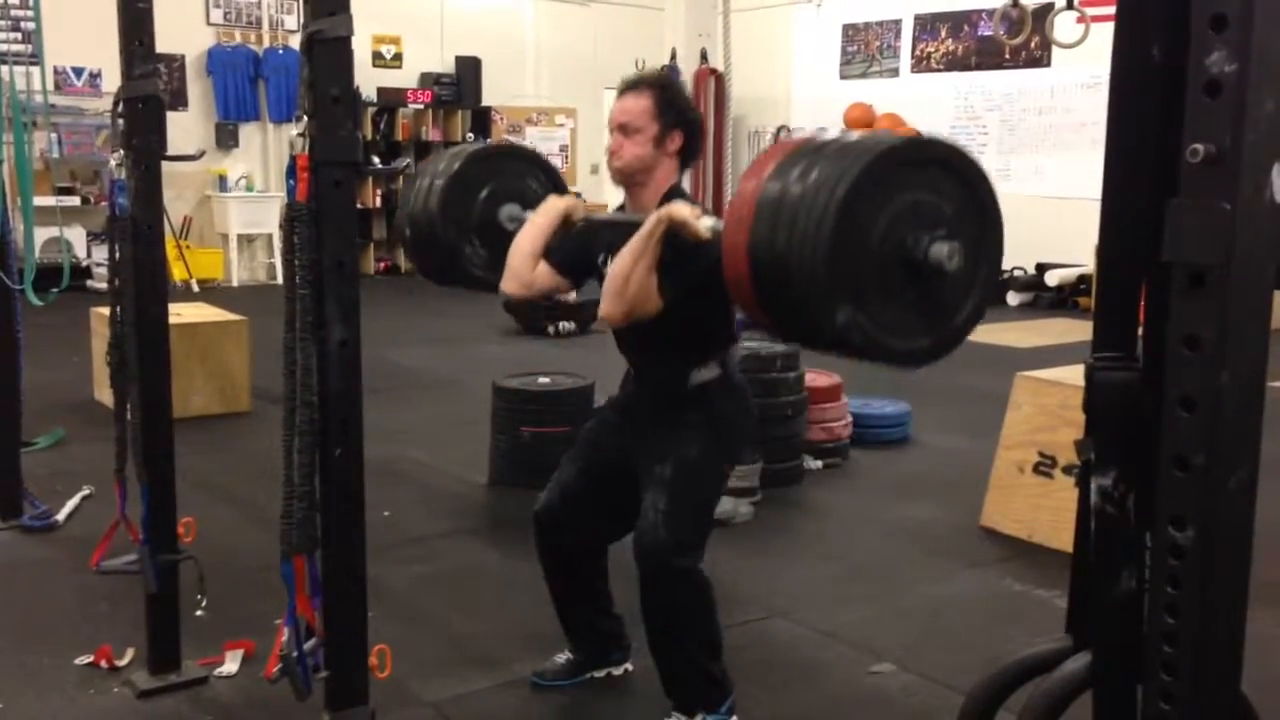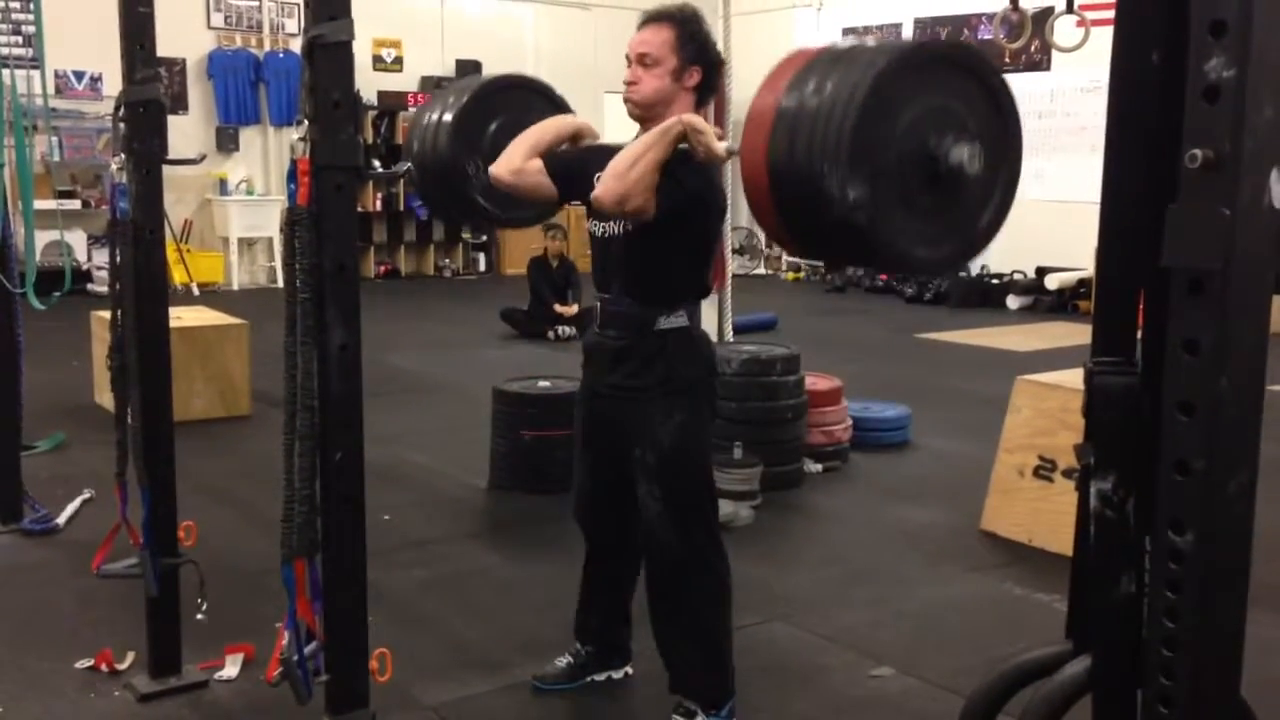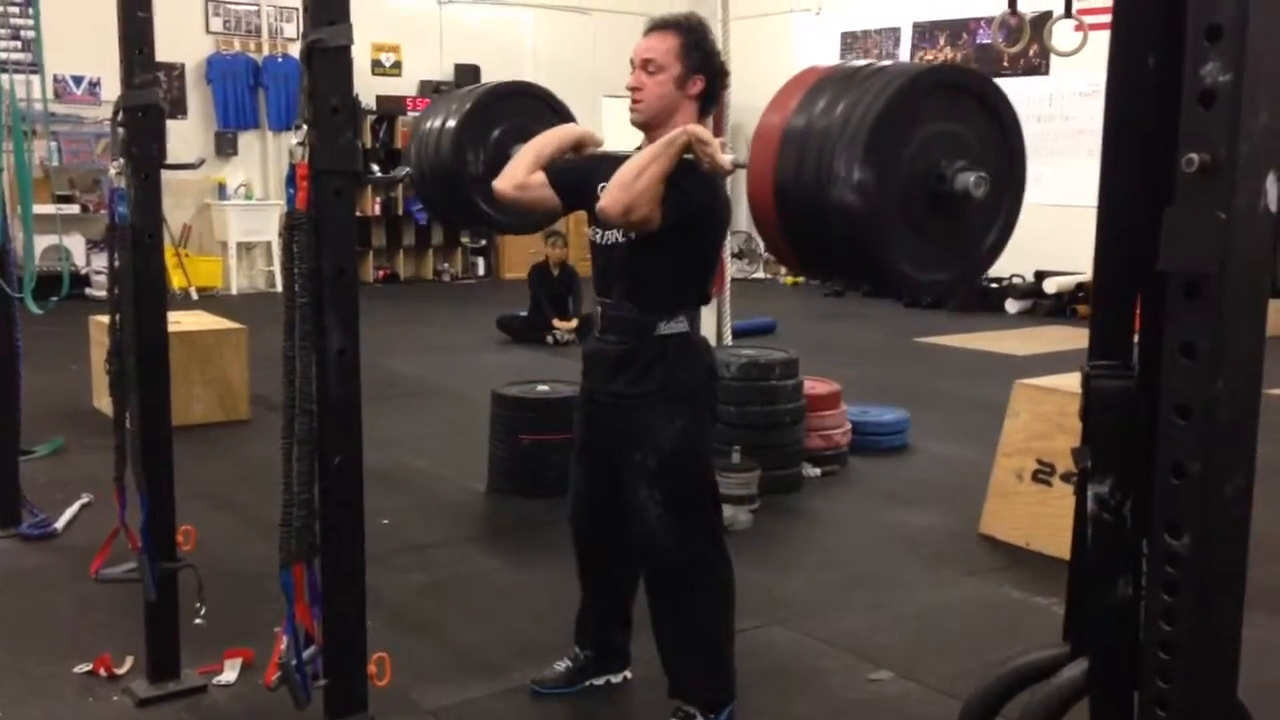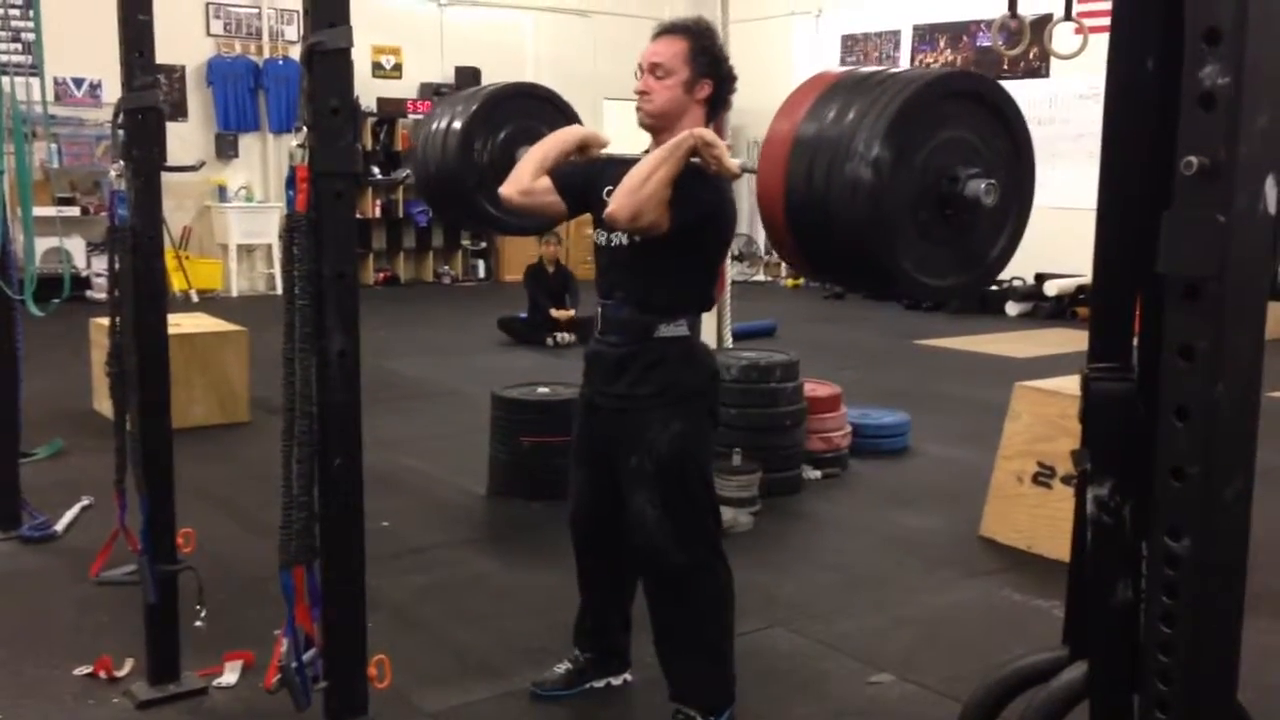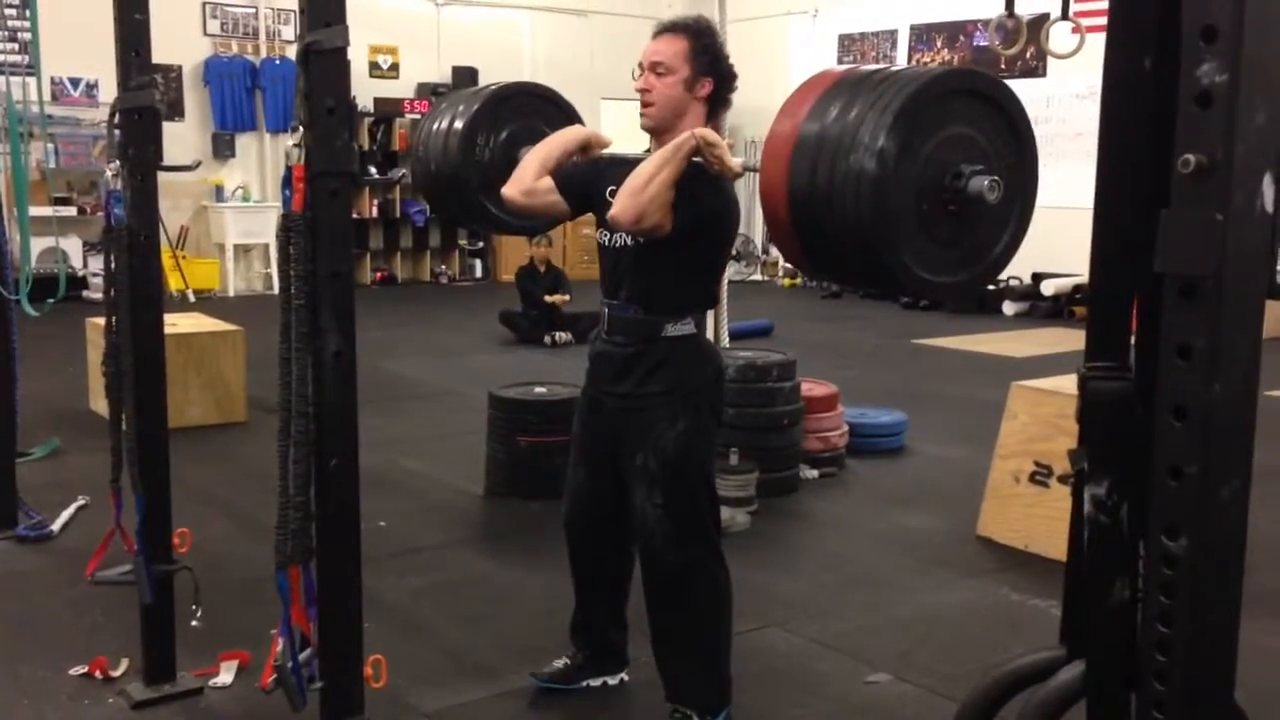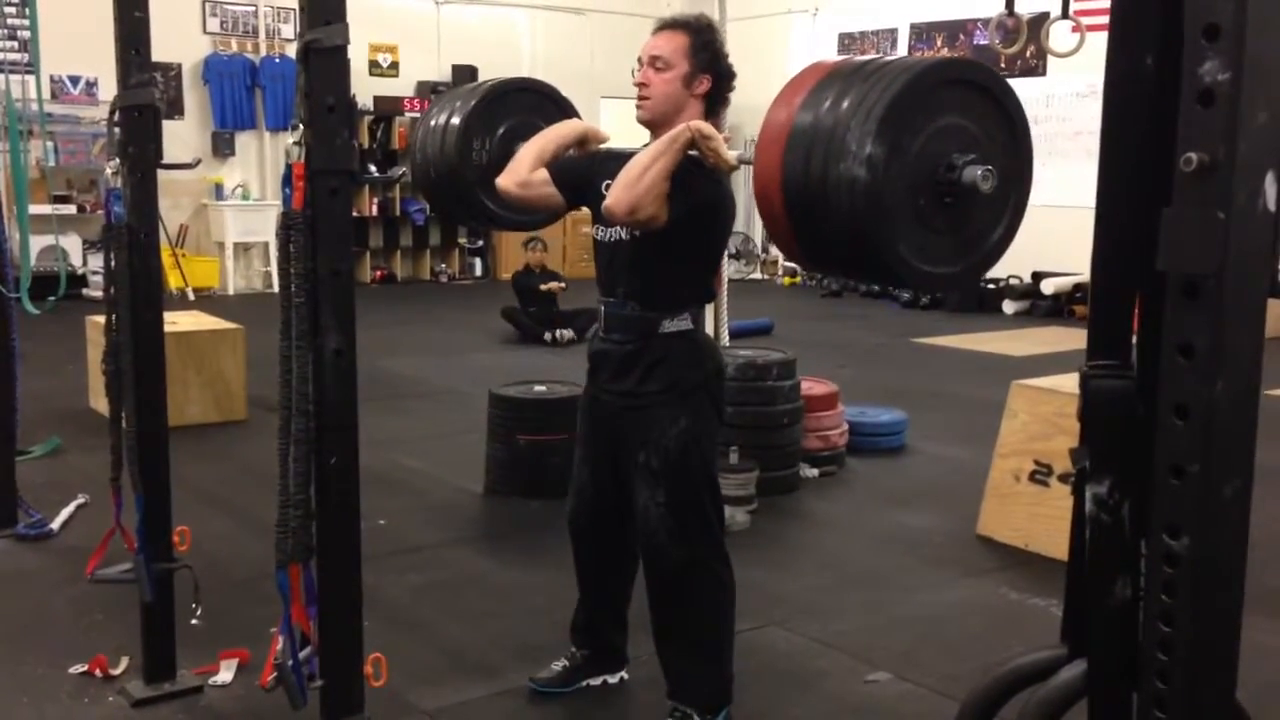
dt=0.4s
person 1, frame 1
left shoulder: (687, 235)
right shoulder: (604, 230)
left elbow: (617, 308)
right elbow: (518, 283)
left wrist: (658, 225)
right wrist: (553, 210)
left hip: (699, 410)
right hip: (638, 400)
left knee: (664, 545)
right knee: (558, 518)
right ankle: (598, 647)
person 1, frame 2
left shoulder: (689, 168)
right shoulder: (610, 154)
left elbow: (612, 196)
right elbow: (506, 172)
left wrist: (671, 131)
right wrist: (564, 125)
left hip: (667, 367)
right hip: (608, 359)
left knee: (678, 537)
right knee: (604, 520)
right ankle: (603, 650)
person 1, frame 3
left shoulder: (693, 180)
right shoulder: (612, 164)
left elbow: (617, 207)
right elbow: (510, 186)
left wrist: (679, 141)
right wrist: (567, 135)
left hip: (667, 376)
right hip: (607, 367)
left knee: (679, 541)
right knee: (597, 524)
right ankle: (601, 653)
person 1, frame 4
left shoulder: (702, 184)
right shoulder: (615, 168)
left elbow: (627, 212)
right elbow: (518, 191)
left wrist: (684, 143)
right wrist: (571, 135)
left hip: (667, 380)
right hip: (607, 369)
left knee: (677, 546)
right knee: (596, 527)
right ankle: (601, 656)
person 1, frame 5
left shoulder: (705, 184)
right shoulder: (615, 169)
left elbow: (629, 214)
right elbow: (520, 192)
left wrist: (687, 144)
right wrist: (575, 136)
left hip: (672, 377)
right hip: (611, 365)
left knee: (676, 544)
right knee: (589, 522)
right ankle: (597, 653)
person 1, frame 6
left shoulder: (700, 177)
right shoulder: (614, 161)
left elbow: (624, 206)
right elbow: (514, 182)
left wrist: (680, 137)
right wrist: (570, 130)
left hip: (673, 375)
right hip: (611, 364)
left knee: (680, 542)
right knee: (595, 522)
right ankle: (597, 652)
